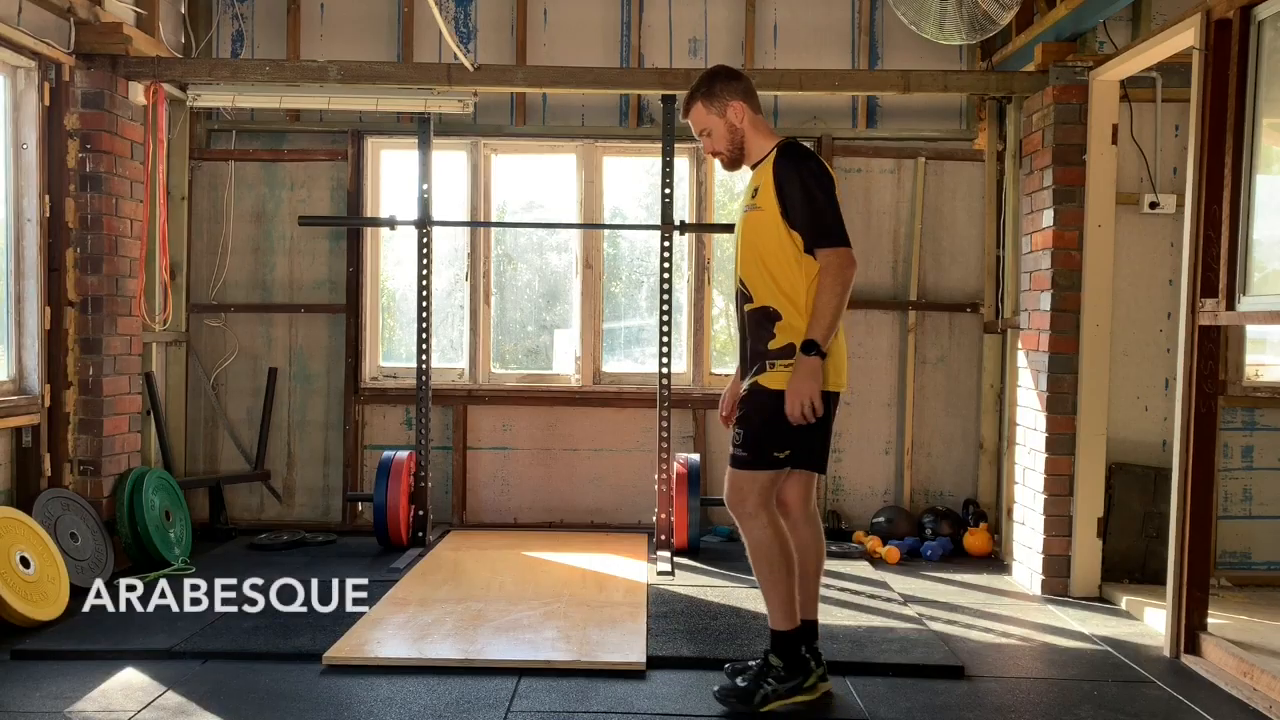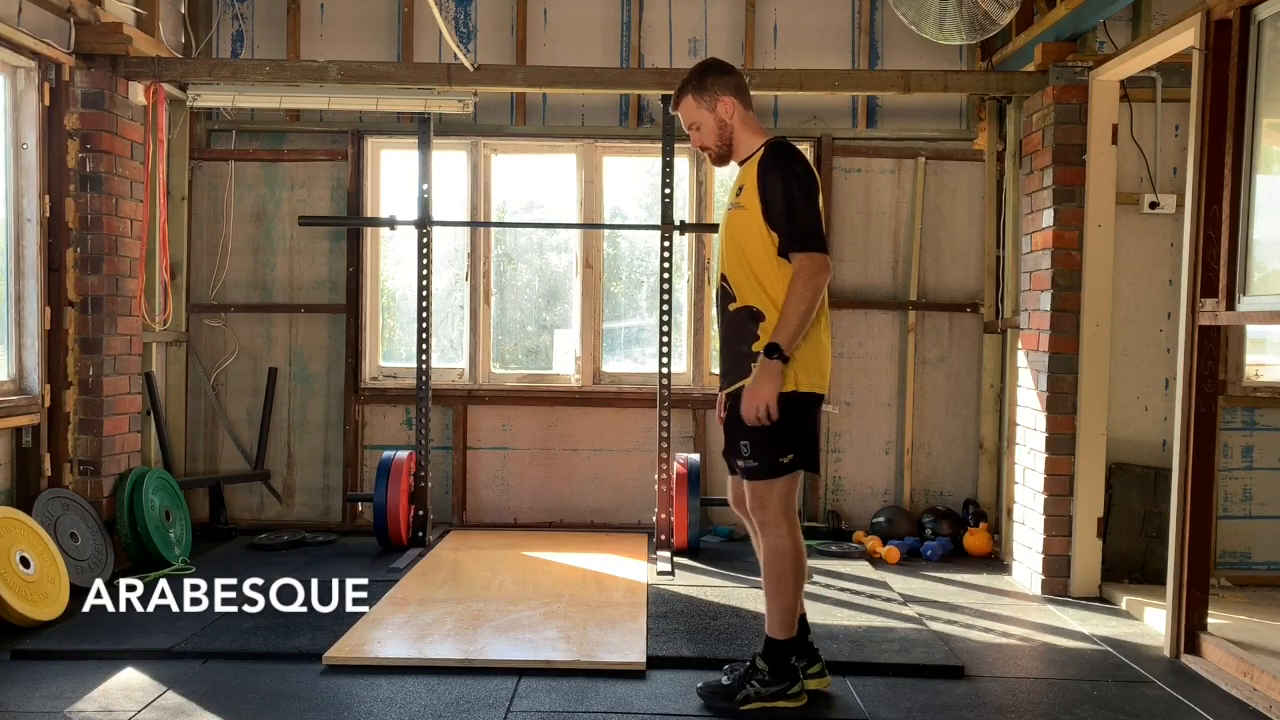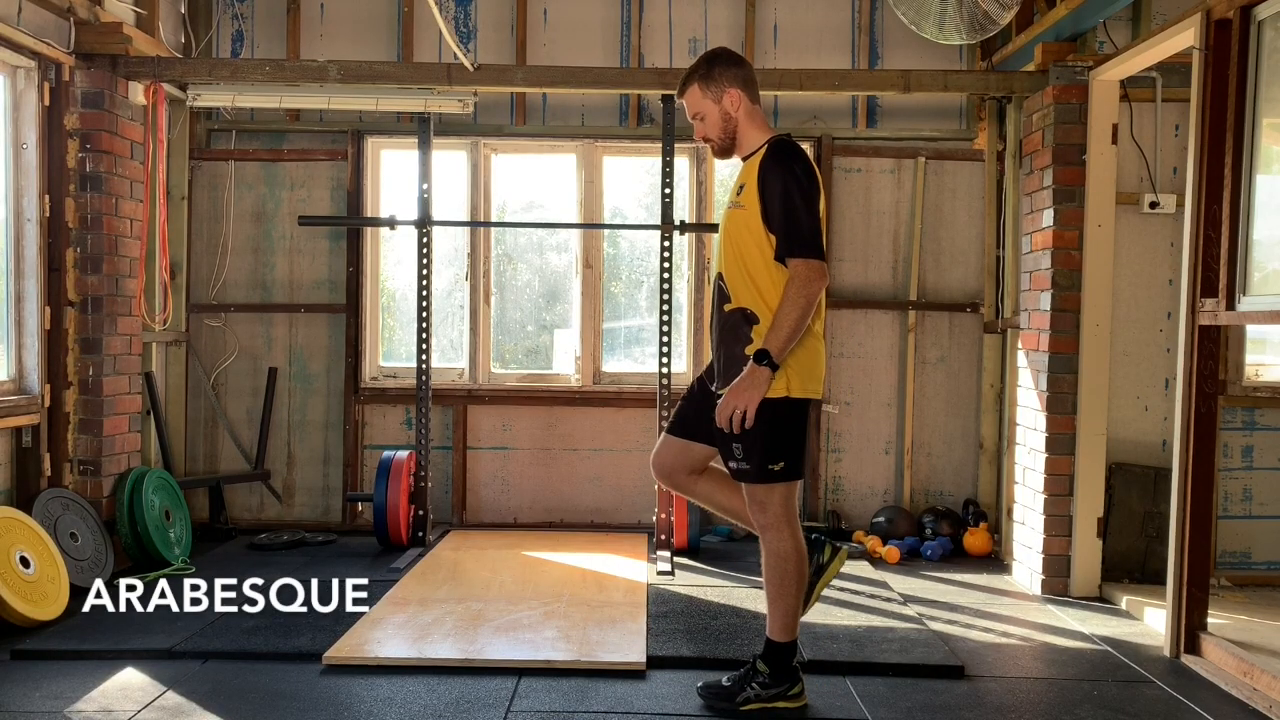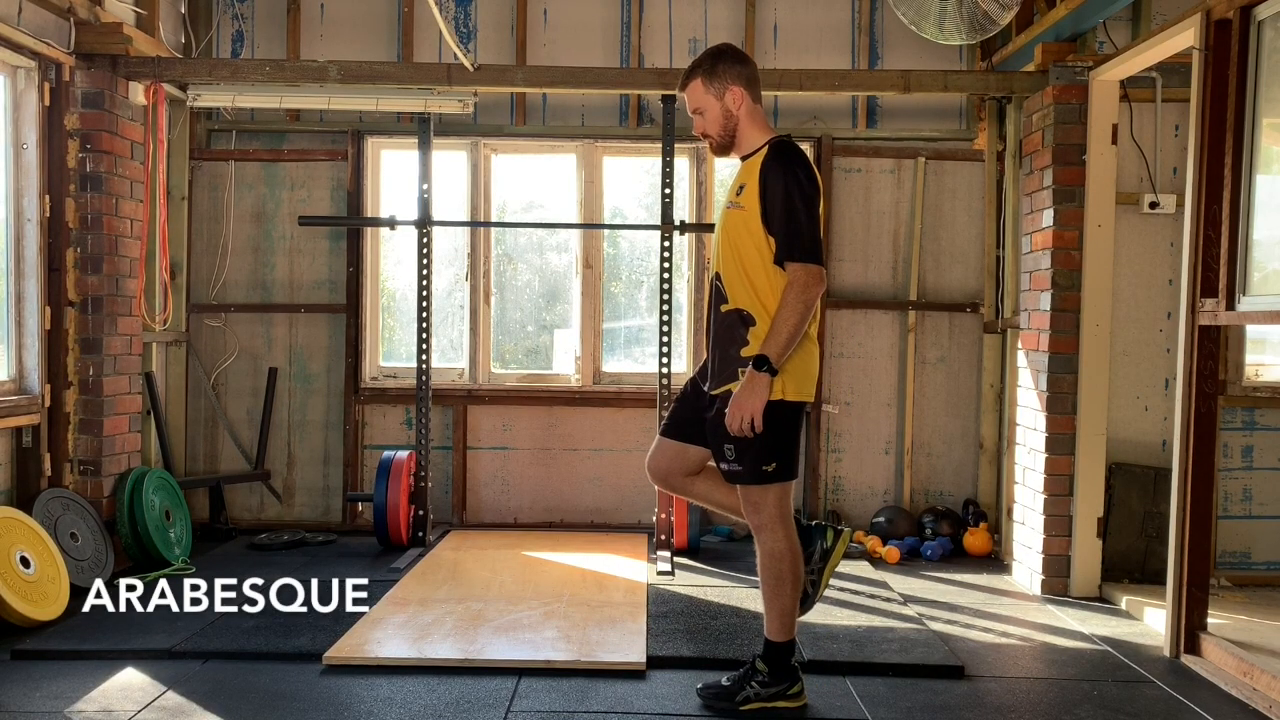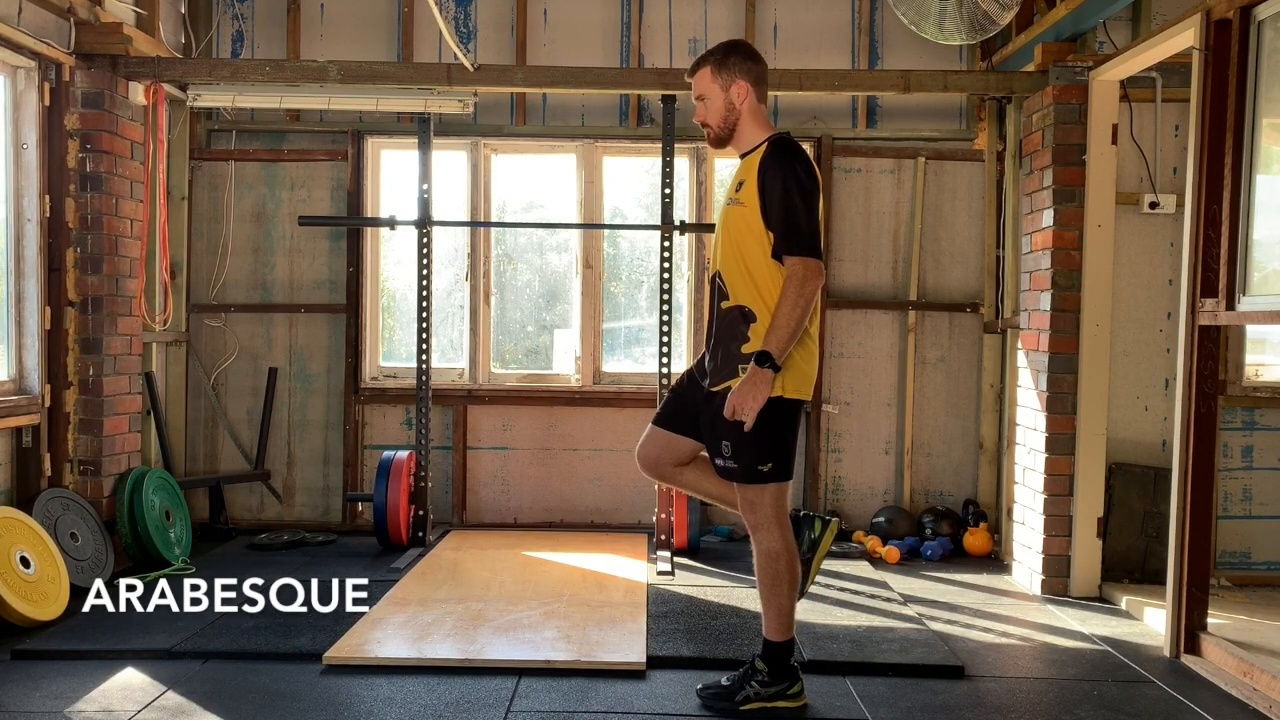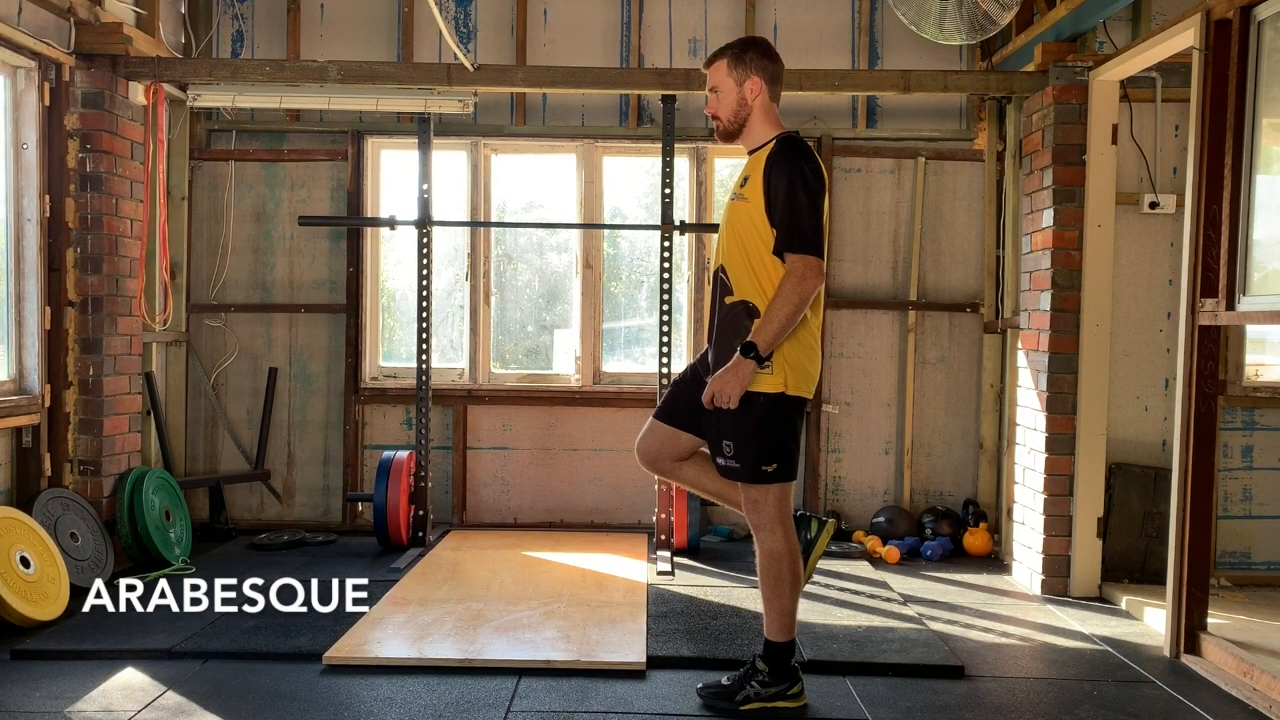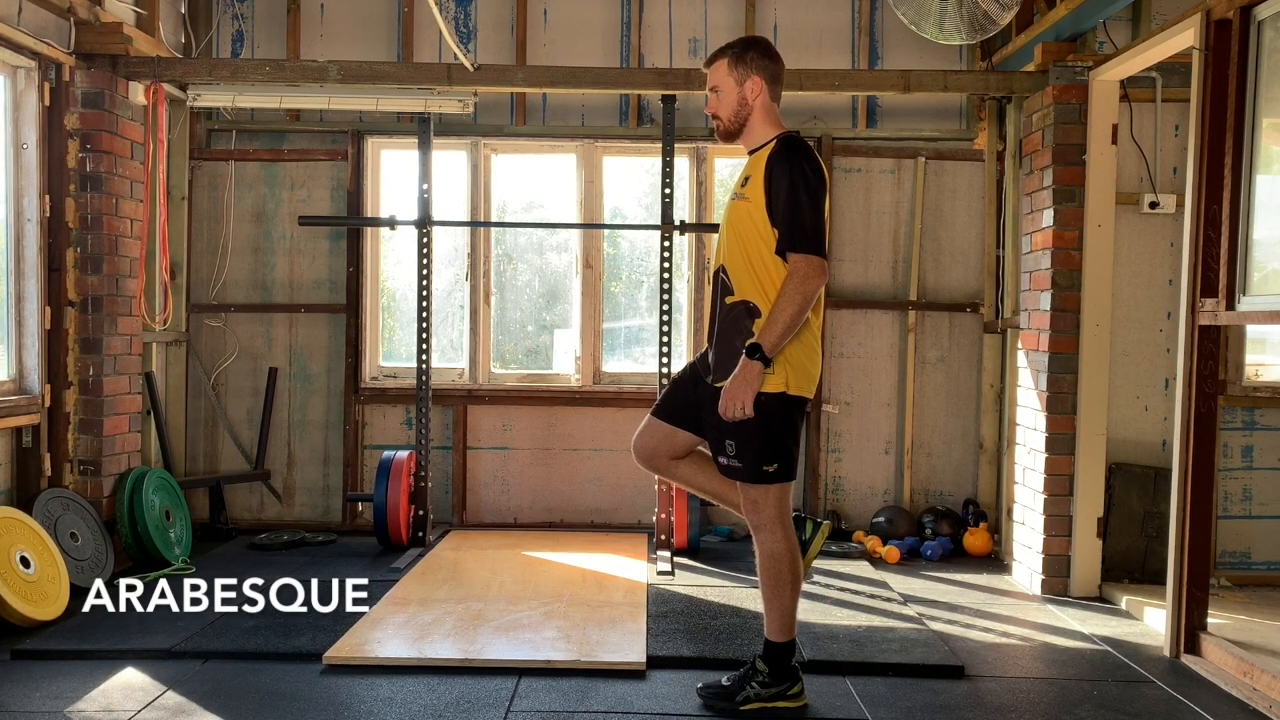
dt=0.5s
person 1, frame 1
left shoulder: (793, 165)
right shoulder: (763, 180)
left elbow: (838, 263)
left wrist: (812, 358)
right wrist: (741, 378)
left hip: (795, 374)
right hip: (772, 372)
left knee: (747, 499)
right knee: (791, 503)
left ankle: (788, 661)
right ankle: (803, 653)
person 1, frame 2
left shoulder: (780, 165)
right shoulder: (749, 176)
left elbow: (812, 269)
left wrist: (774, 362)
left hip: (778, 375)
right hip: (753, 373)
left knee: (769, 511)
right knee: (754, 506)
left ankle: (778, 670)
right ankle: (798, 651)
person 1, frame 3
left shoulder: (782, 163)
right shoulder: (753, 169)
left elbow: (809, 275)
left wrist: (761, 368)
left hip: (770, 376)
right hip: (736, 368)
left knee: (770, 512)
right knee: (671, 464)
left ankle: (778, 674)
right ankle: (804, 555)
person 1, frame 4
left shoulder: (782, 165)
right shoulder: (750, 171)
left elbow: (807, 279)
left wrist: (762, 371)
left hip: (763, 377)
right hip: (726, 368)
left knee: (764, 514)
right knee: (668, 467)
left ankle: (778, 673)
right ankle: (805, 541)
person 1, frame 5
left shoulder: (782, 161)
right shoulder: (750, 167)
left elbow: (806, 273)
left wrist: (763, 368)
left hip: (761, 371)
right hip: (724, 364)
left knee: (759, 515)
right knee: (657, 456)
left ankle: (777, 674)
right ankle: (796, 531)
person 1, frame 6
left shoulder: (789, 159)
right shoulder: (757, 164)
left elbow: (805, 273)
left wrist: (749, 358)
left hip: (764, 370)
right hip: (730, 359)
left knee: (763, 514)
right knee: (657, 449)
left ankle: (777, 674)
right ankle: (794, 529)
person 1, frame 7
left shoulder: (790, 160)
right shoulder: (758, 165)
left elbow: (808, 273)
left wrist: (755, 364)
left hip: (765, 370)
right hip: (728, 358)
left knee: (764, 516)
right knee: (653, 446)
left ankle: (778, 674)
right ankle: (787, 530)
